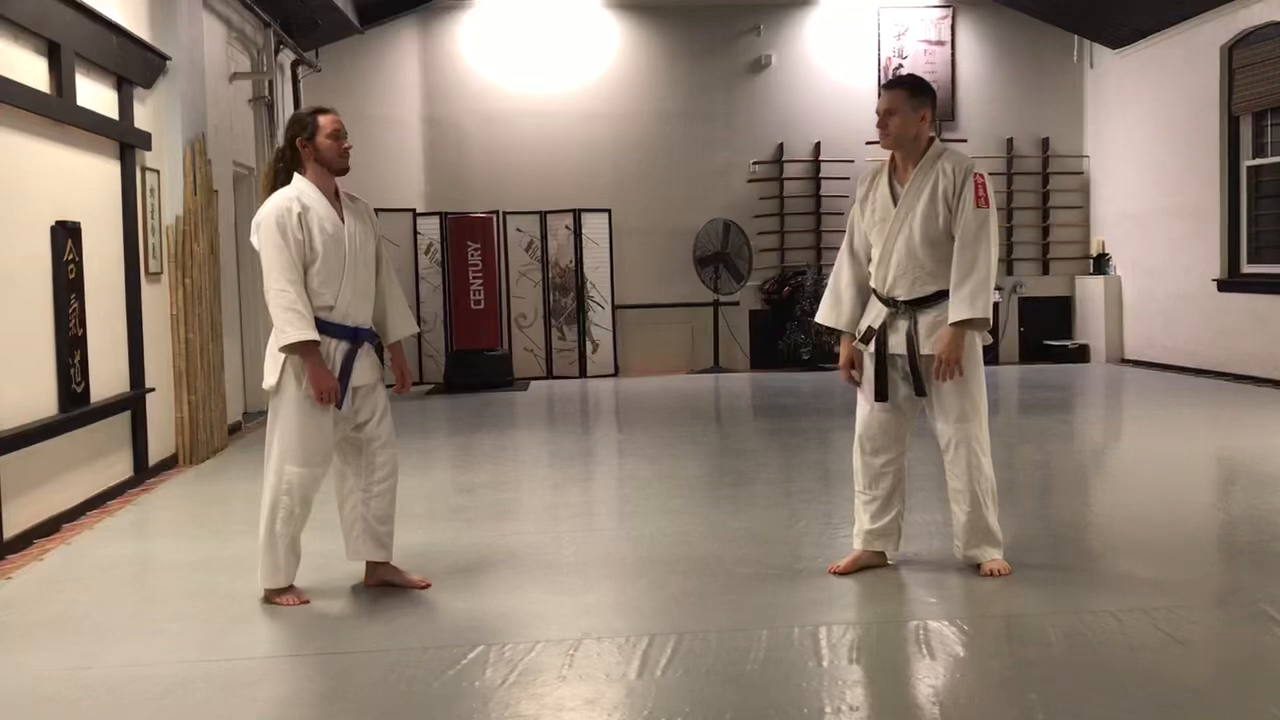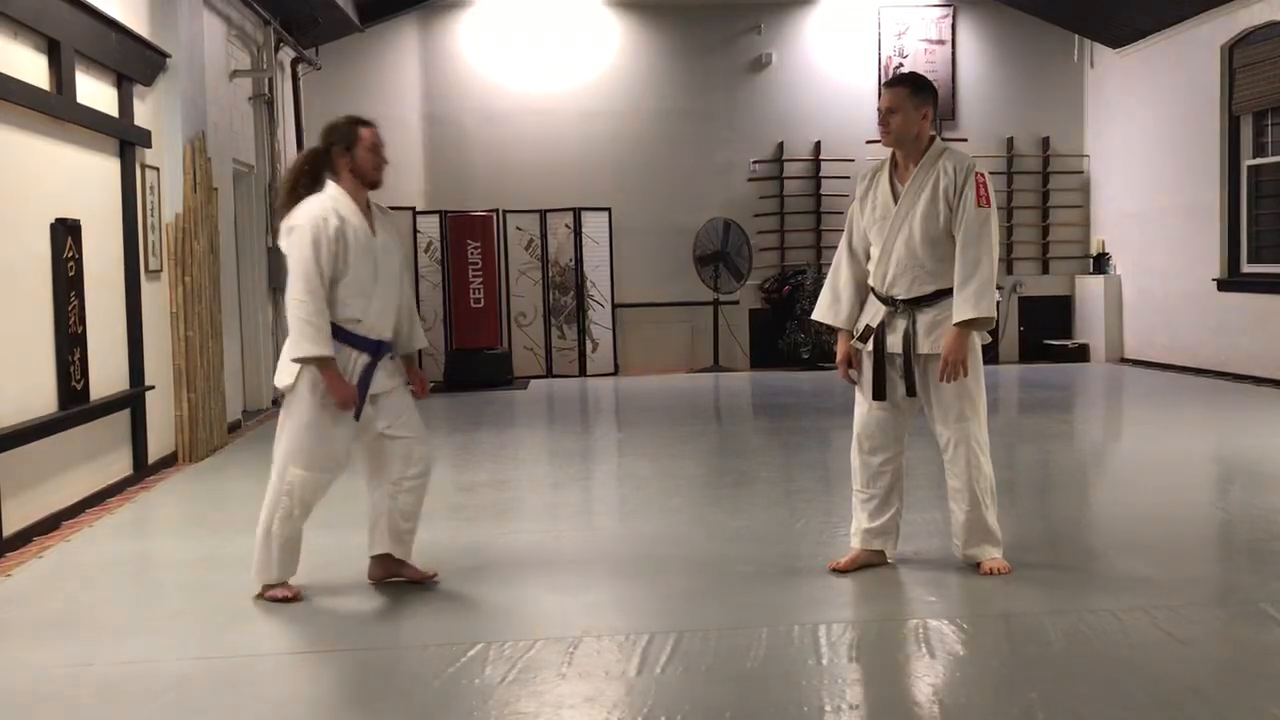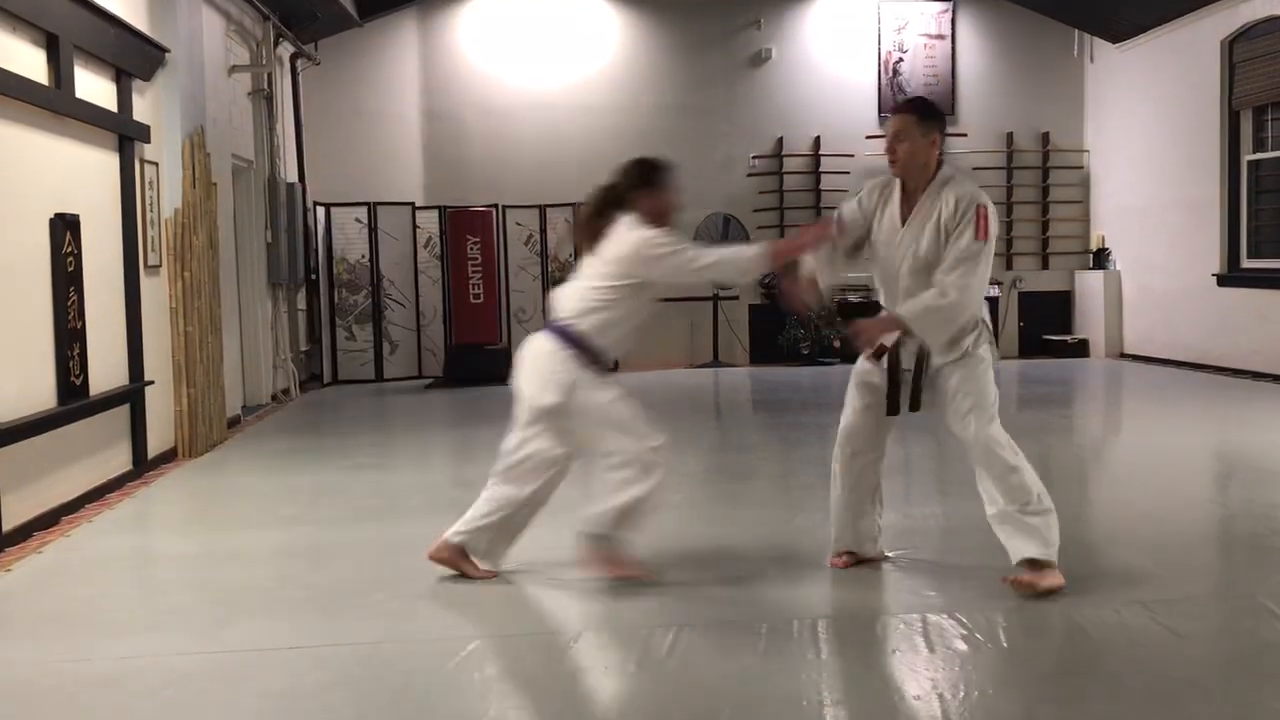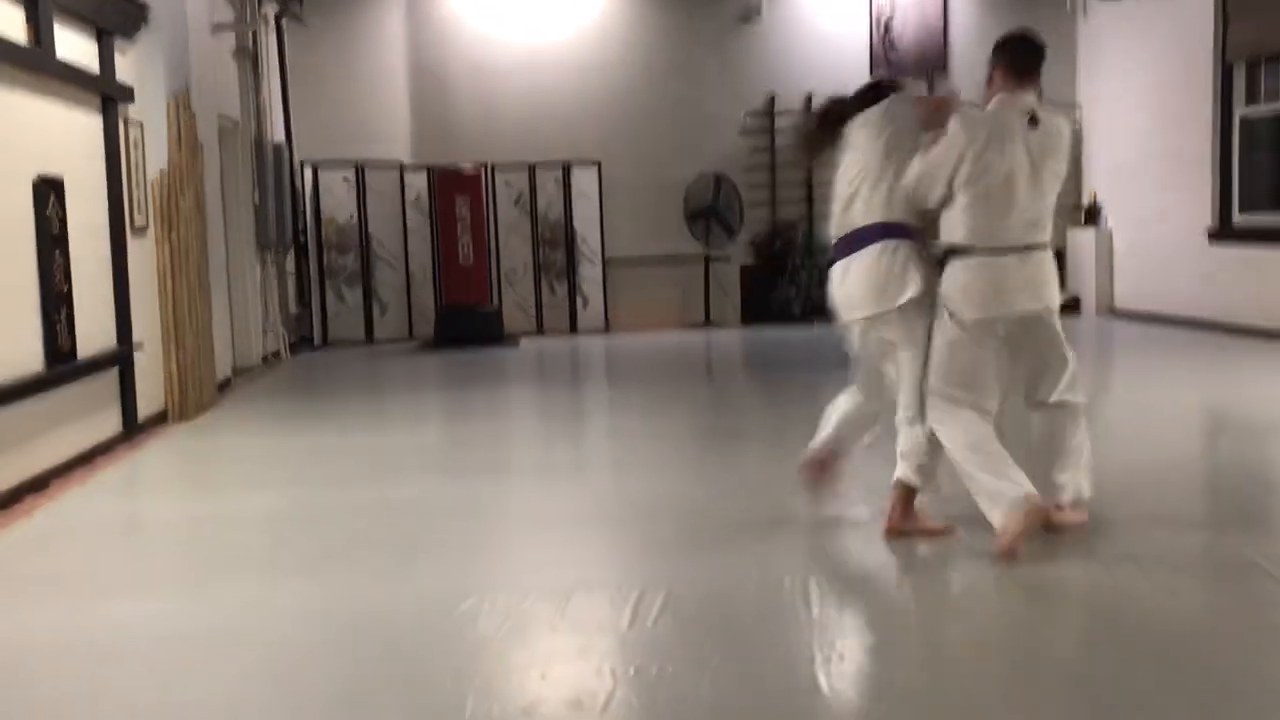
dt=0.5s
person 1, frame 1
left shoulder: (960, 174)
right shoulder: (872, 183)
left elbow: (974, 256)
right elbow: (854, 260)
left wrist: (957, 330)
right wrist: (847, 334)
left hip: (941, 325)
right hip: (882, 326)
left knee: (963, 439)
right knee: (874, 438)
left ankle: (983, 547)
right ankle: (872, 543)
person 1, frame 2
left shoulder: (960, 173)
right shoulder: (872, 181)
left elbow: (976, 256)
right elbow: (852, 257)
left wrist: (962, 329)
right wrist: (844, 331)
left hip: (940, 323)
right hip: (881, 324)
left knee: (962, 439)
right knee: (873, 437)
left ankle: (982, 546)
right ankle: (872, 542)
person 1, frame 3
left shoulder: (966, 202)
right shoulder: (876, 194)
left elbow: (961, 287)
right elbow: (837, 239)
left wrist: (895, 322)
right wrist: (807, 276)
left hip: (955, 337)
right hip: (894, 336)
left knee: (983, 436)
right knee: (857, 437)
left ankle: (1041, 558)
right ankle: (857, 542)
person 1, frame 4
left shoulder: (970, 127)
right shoulder: (1057, 130)
left elbow: (924, 190)
left wrist: (936, 143)
left hip: (976, 284)
right hip: (1034, 276)
left knee: (954, 406)
right knee: (1058, 393)
left ankle: (1015, 504)
right ankle: (1066, 501)
person 2, frame 1
left shoulder: (359, 210)
right shoulder: (283, 209)
left elbow: (382, 282)
right elbow: (284, 293)
left wrist: (395, 348)
right wrist: (314, 363)
left hip: (358, 355)
right hip: (307, 356)
left knee: (375, 461)
right knee: (296, 471)
left ankle: (377, 562)
right ankle: (277, 580)
person 2, frame 2
left shoulder: (384, 220)
right shoulder: (316, 217)
left elbow: (400, 295)
right elbow: (304, 302)
left wrist: (410, 361)
right wrist: (331, 374)
left hip: (377, 364)
right hip: (328, 361)
left knee: (409, 458)
right knee: (301, 473)
left ankle: (388, 557)
right ankle: (273, 575)
person 2, frame 3
left shoulder: (624, 238)
right shoulder: (643, 247)
right elbow: (711, 265)
right wrist: (788, 249)
left hip: (556, 359)
right hip: (561, 367)
left knee: (529, 468)
right knee: (639, 453)
left ankle: (459, 545)
right ankle: (601, 541)
person 2, frame 4
left shoulder: (853, 147)
right shoulder: (881, 119)
left hip: (847, 275)
right hip: (887, 266)
left knee: (873, 388)
right knee: (922, 393)
left ankle: (819, 457)
right ankle: (902, 508)
